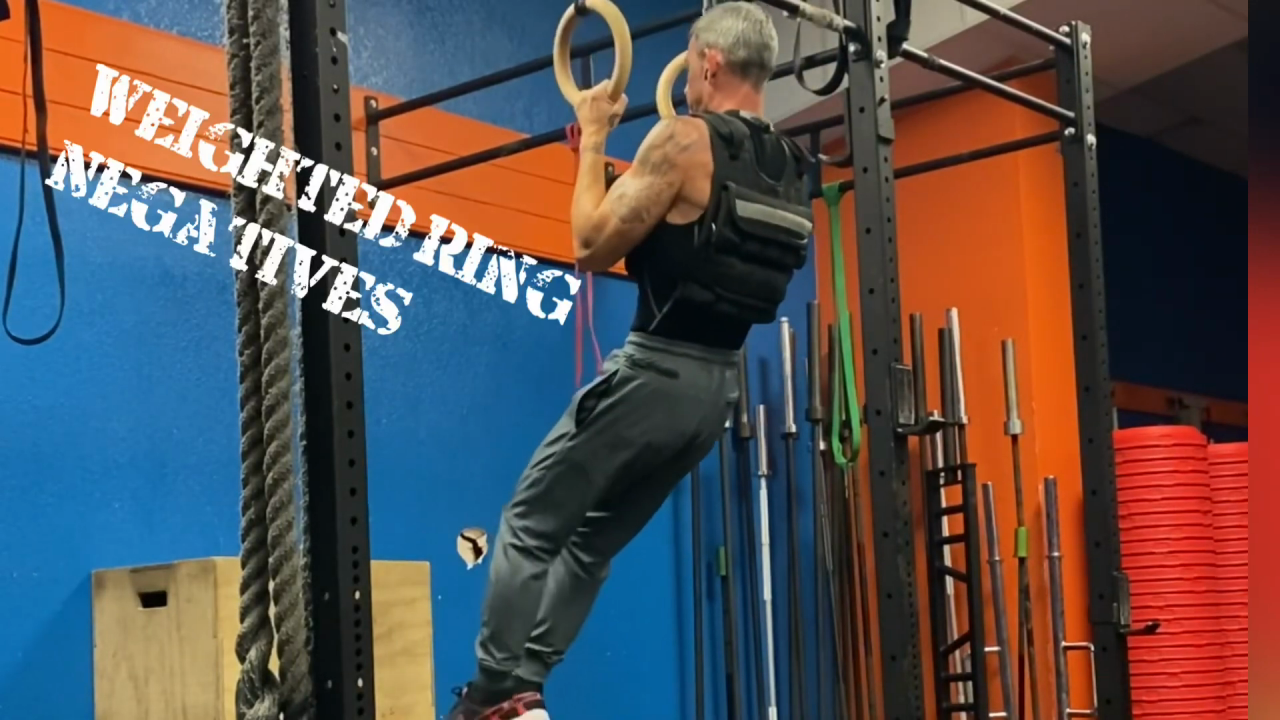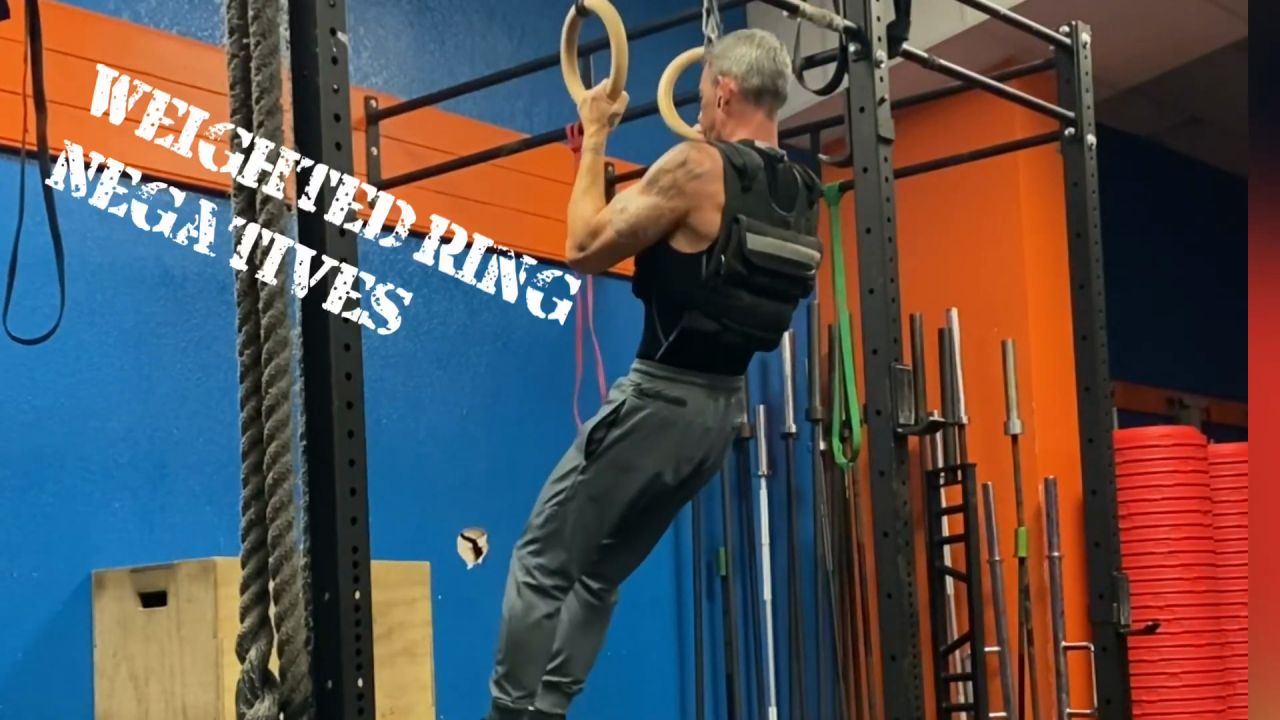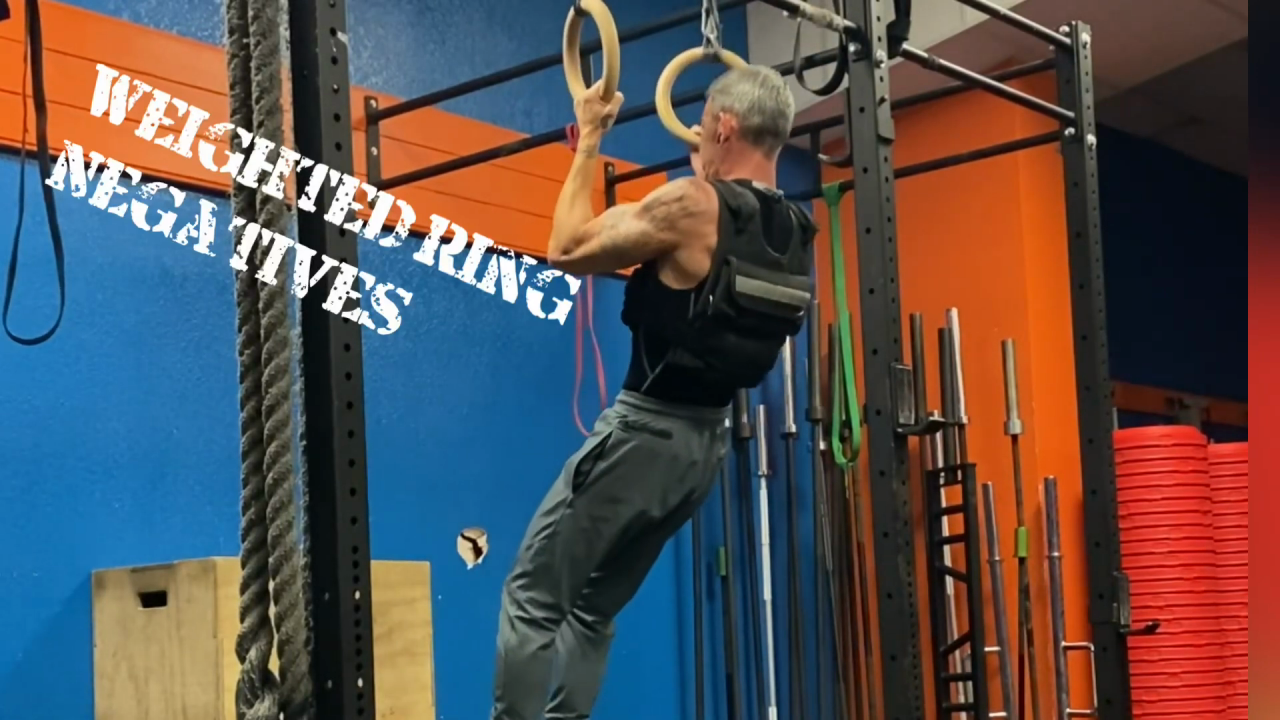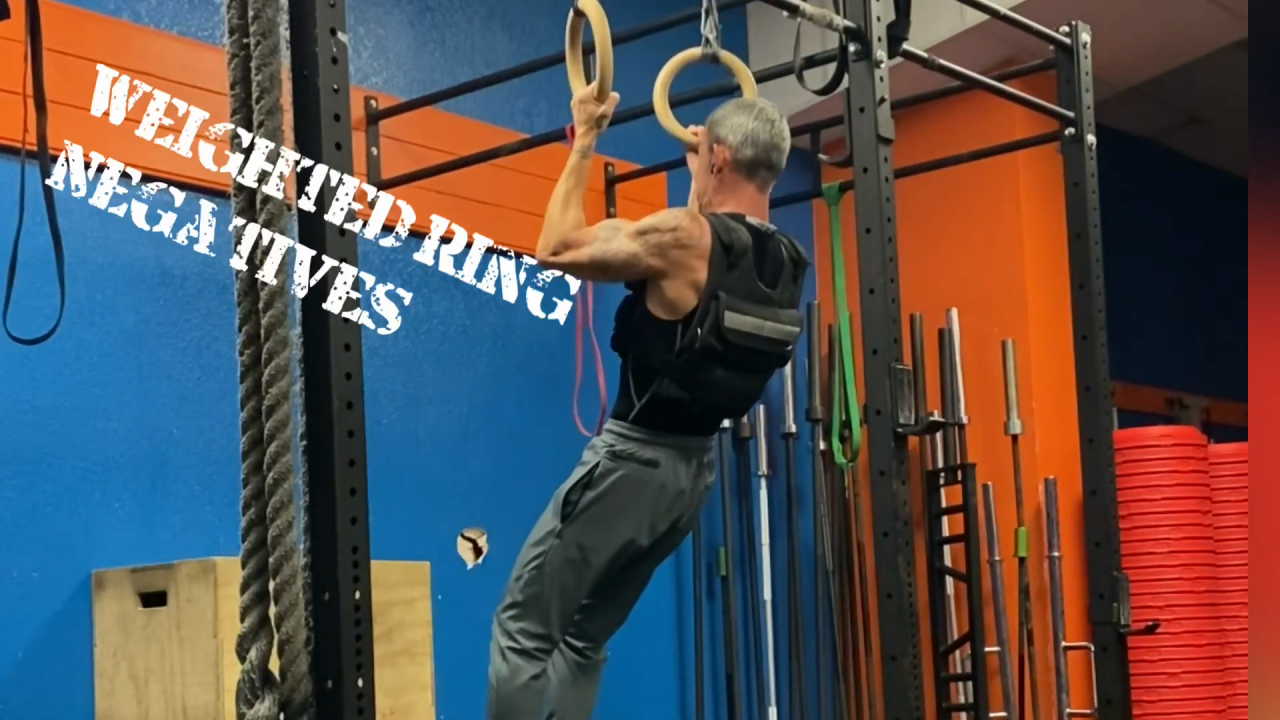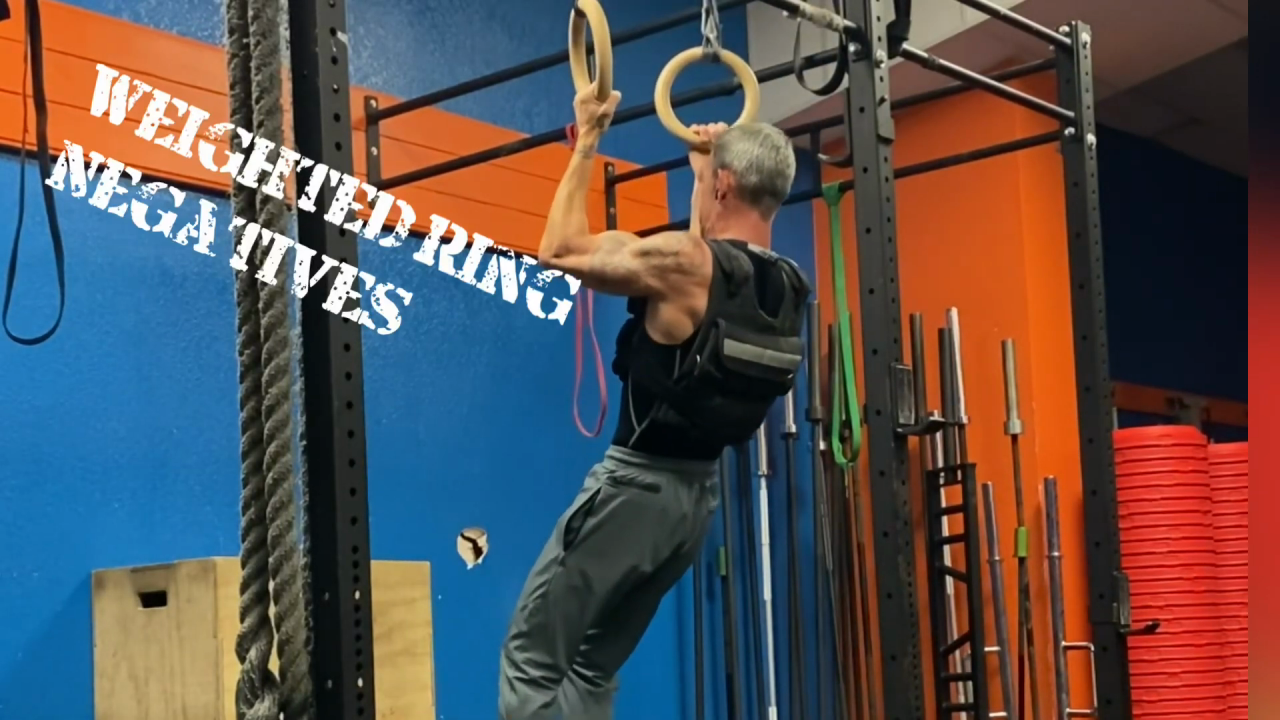
dt=0.4s
person 1, frame 1
left shoulder: (684, 139)
right shoulder: (787, 169)
left elbow: (591, 246)
left wrist: (592, 138)
left hip: (654, 373)
right hip: (715, 384)
left knee: (530, 527)
right knee: (591, 539)
person 1, frame 2
left shoulder: (697, 166)
right shoulder: (798, 194)
left elbow: (583, 248)
left wrist: (594, 139)
left hip: (659, 400)
right hip: (721, 408)
left knee: (542, 564)
right knee: (597, 573)
person 1, frame 3
left shoulder: (693, 204)
right shoulder: (793, 232)
left elbow: (567, 249)
left wrist: (589, 139)
right wrist: (705, 166)
left hip: (644, 432)
right hip: (704, 439)
left knee: (533, 600)
right knee: (591, 607)
person 1, frame 4
left shoulder: (686, 236)
right shoulder: (785, 264)
left elbow: (555, 248)
left wrist: (584, 141)
right wrist: (698, 172)
left hip: (631, 461)
right hip: (692, 468)
left knee: (523, 630)
right knee: (582, 638)
person 1, frame 5
left shoulder: (686, 262)
right shoulder: (788, 288)
left elbow: (558, 250)
left wrist: (587, 141)
right wrist: (702, 170)
left hip: (634, 487)
right hip: (696, 493)
left knee: (532, 660)
right knee: (593, 668)
